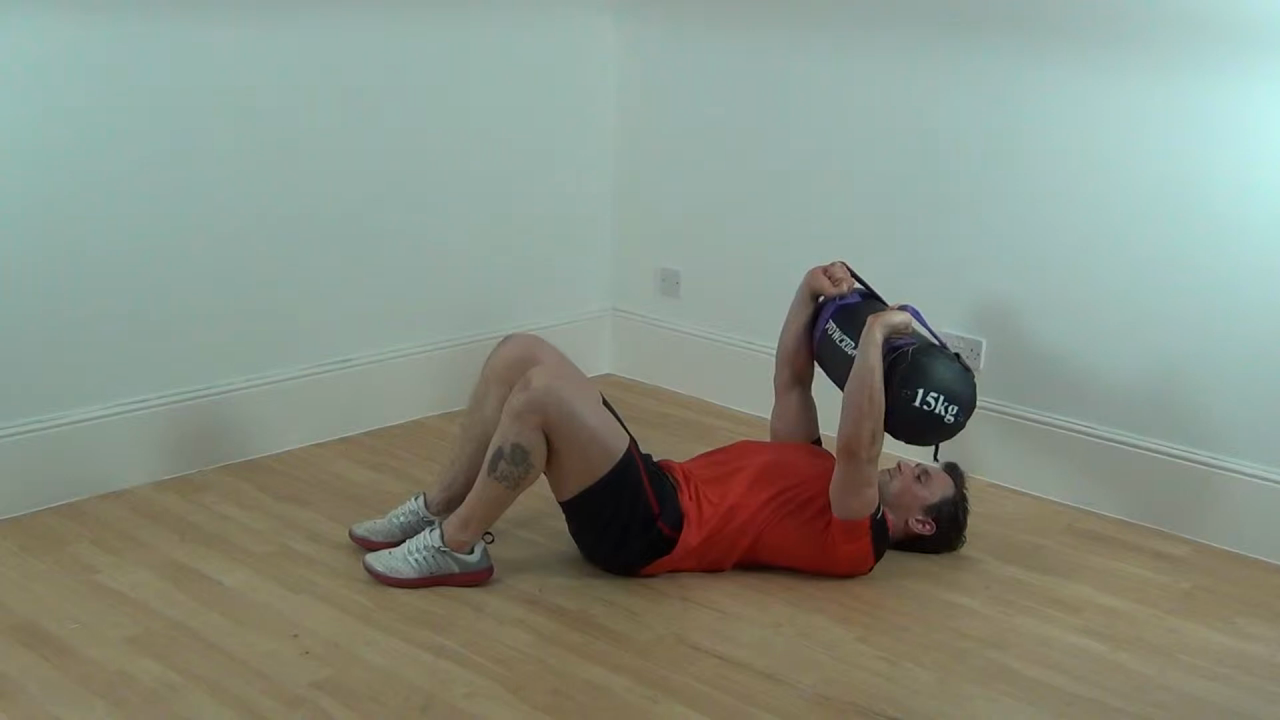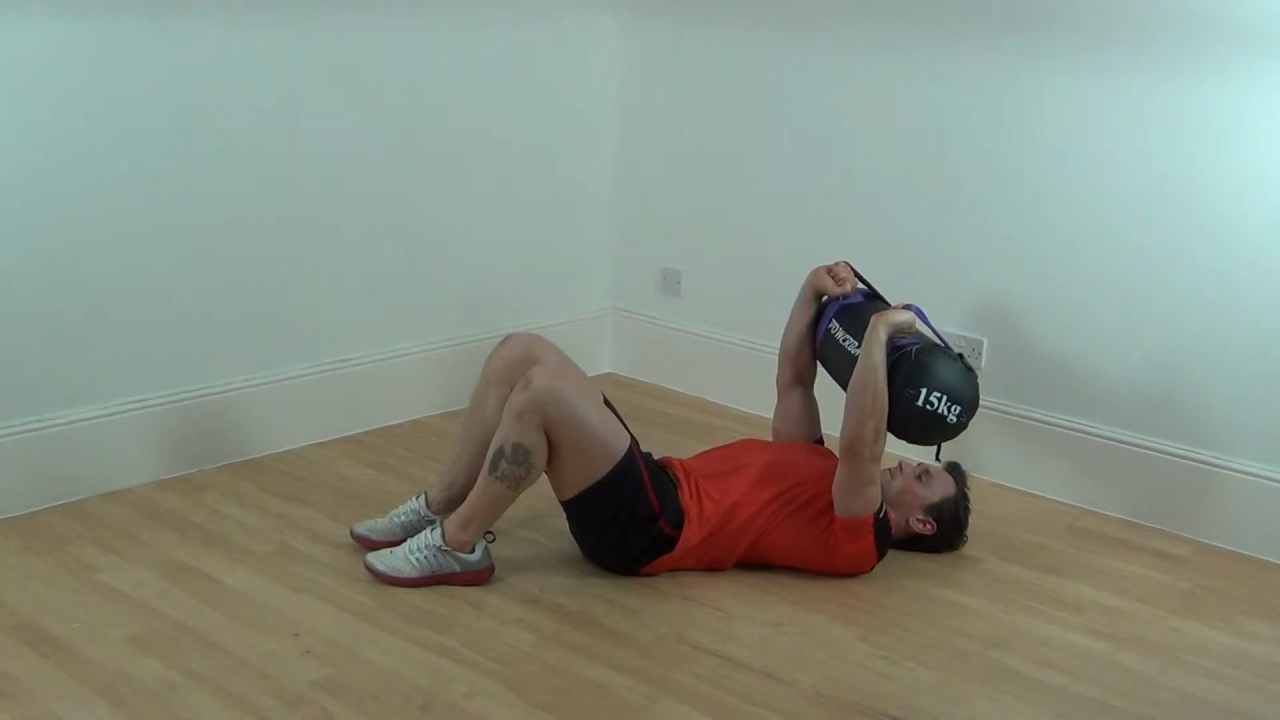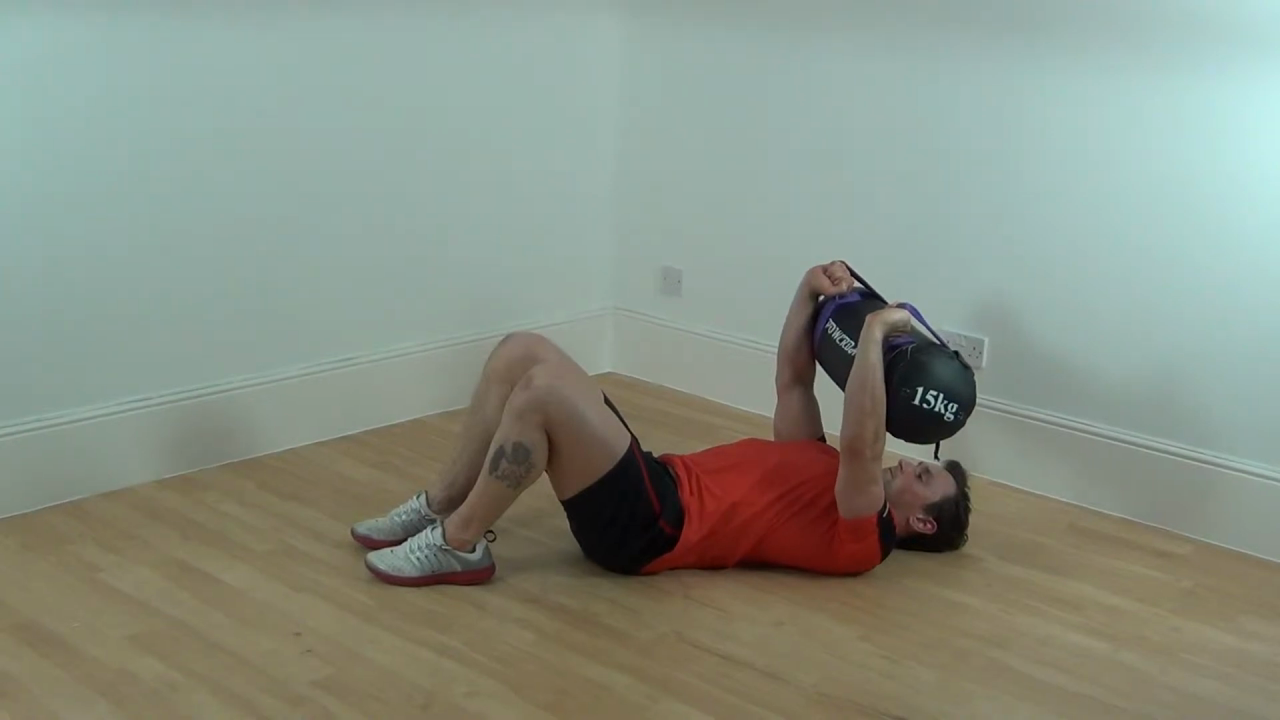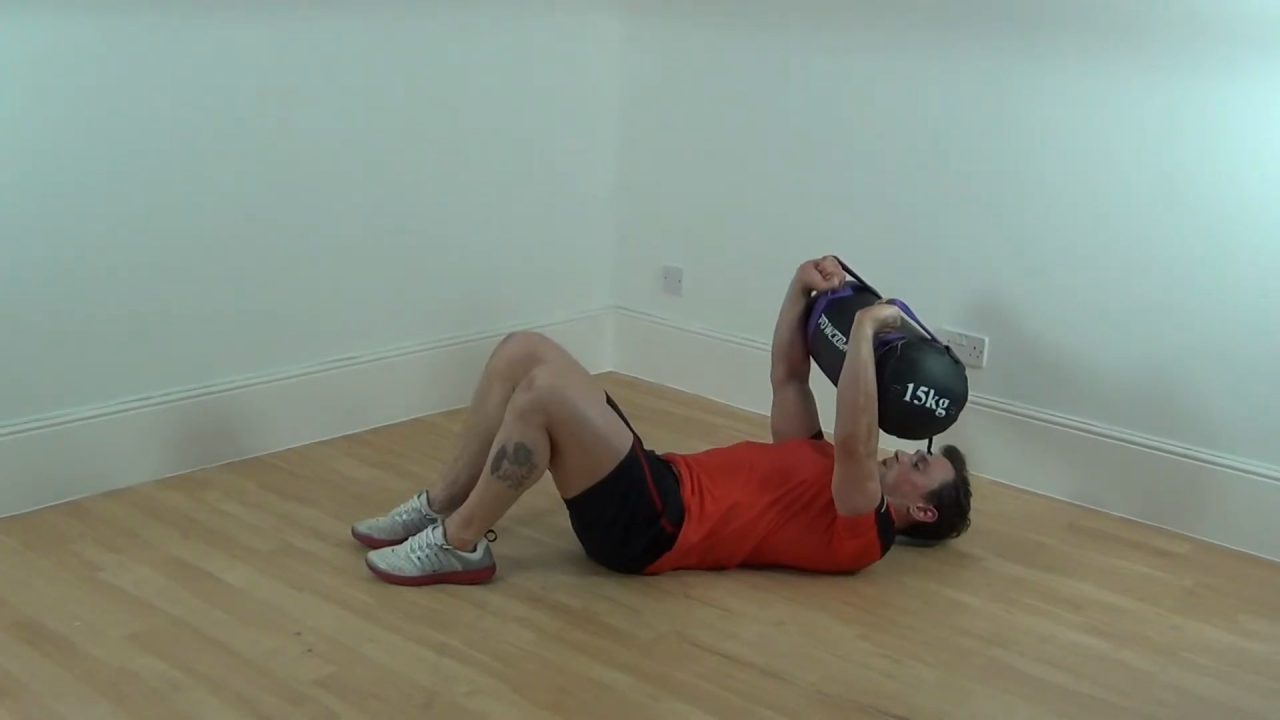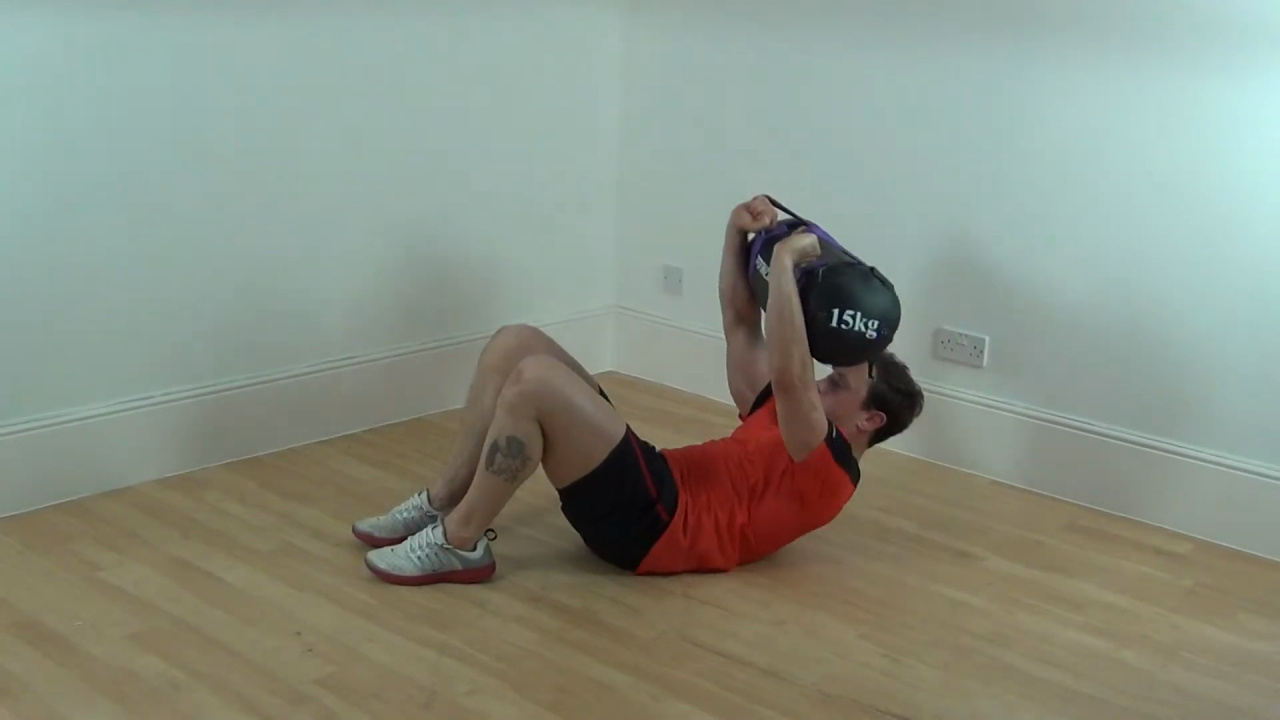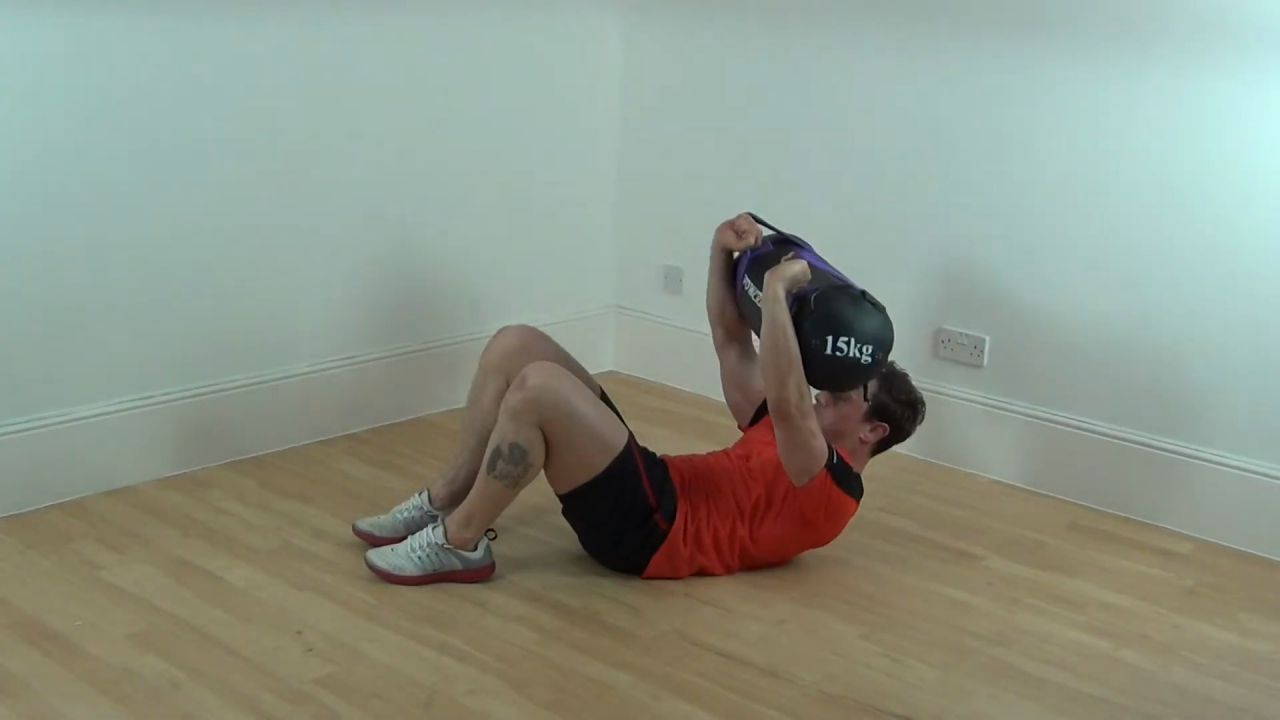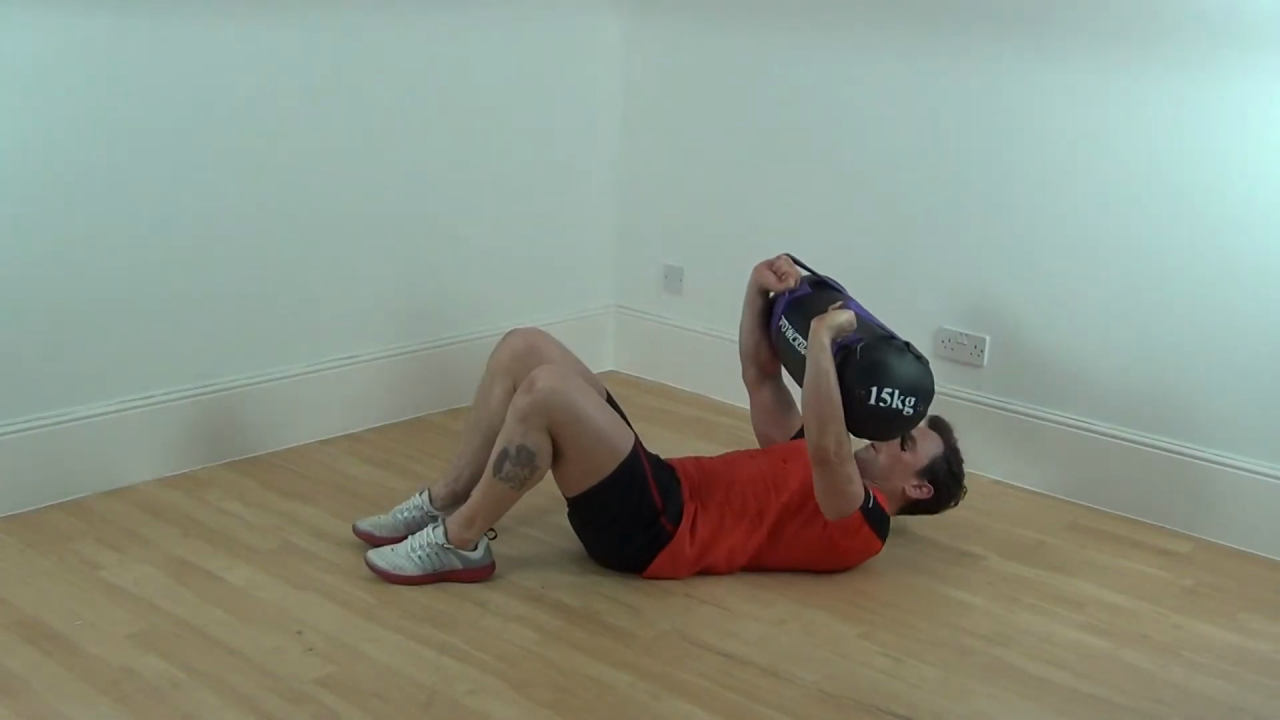
dt=0.7s
person 1, frame 1
left shoulder: (855, 540)
right shoulder: (818, 472)
left elbow: (857, 447)
right elbow: (790, 383)
left wrist: (874, 336)
right wrist: (810, 290)
left hip: (648, 529)
right hip: (653, 487)
left knee: (541, 391)
right knee: (520, 353)
left ankle: (456, 547)
right ankle: (438, 507)
person 1, frame 2
left shoulder: (857, 537)
right shoulder: (823, 475)
left elbow: (861, 446)
right elbow: (793, 382)
left wrist: (878, 336)
right wrist: (814, 290)
left hip: (649, 527)
right hip: (651, 487)
left knee: (541, 389)
right knee: (521, 352)
left ankle: (457, 545)
right ankle: (439, 506)
person 1, frame 3
left shoulder: (858, 538)
right shoulder: (824, 471)
left elbow: (861, 444)
right elbow: (792, 381)
left wrist: (874, 334)
right wrist: (810, 290)
left hip: (648, 526)
right hip: (652, 483)
left knee: (542, 389)
right knee: (521, 351)
left ankle: (458, 545)
right ankle: (439, 506)
person 1, frame 4
left shoulder: (859, 533)
right shoulder: (822, 468)
left elbow: (854, 439)
right elbow: (788, 377)
left wrist: (864, 330)
right wrist: (802, 286)
left hip: (651, 527)
right hip: (654, 486)
left knee: (543, 389)
right knee: (523, 351)
left ankle: (459, 545)
right ankle: (440, 505)
person 1, frame 5
left shoulder: (827, 471)
right shoulder: (786, 424)
left elbow: (791, 374)
right elbow: (741, 325)
left wrist: (785, 262)
right wrist: (738, 234)
left hip: (646, 523)
right hip: (642, 488)
left knee: (533, 379)
right knee: (514, 342)
left ankle: (459, 543)
right ankle: (441, 503)
person 1, frame 6
left shoulder: (832, 490)
right shoulder: (786, 436)
left elbow: (788, 400)
right elbow: (731, 342)
left wrist: (776, 289)
right wrist: (722, 250)
left hip: (648, 529)
right hip: (642, 489)
left knee: (537, 386)
right knee: (515, 345)
left ankle: (459, 544)
right ankle: (442, 501)
person 1, frame 7
left shoulder: (858, 525)
right shoulder: (827, 476)
left elbow: (827, 447)
right elbow: (760, 376)
left wrist: (822, 335)
right wrist: (759, 287)
left hip: (653, 530)
right hip: (654, 487)
left knee: (545, 388)
right knee: (523, 347)
left ankle: (460, 544)
right ankle: (443, 502)
